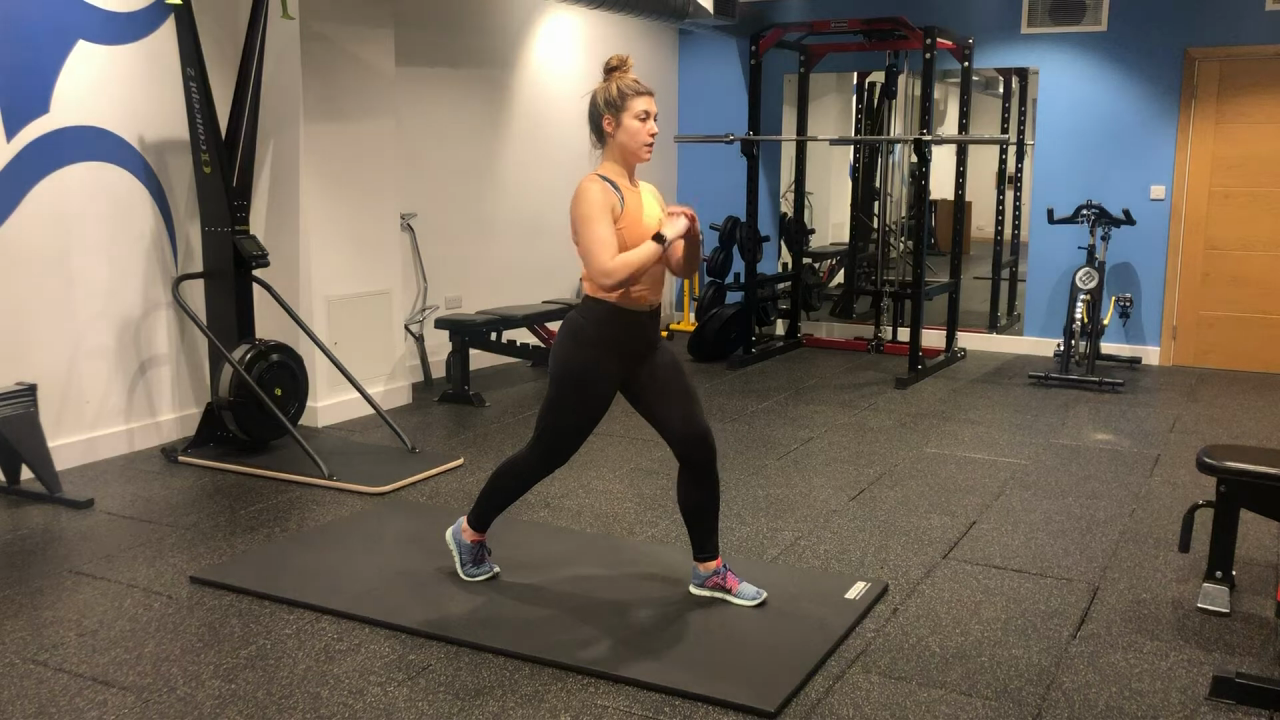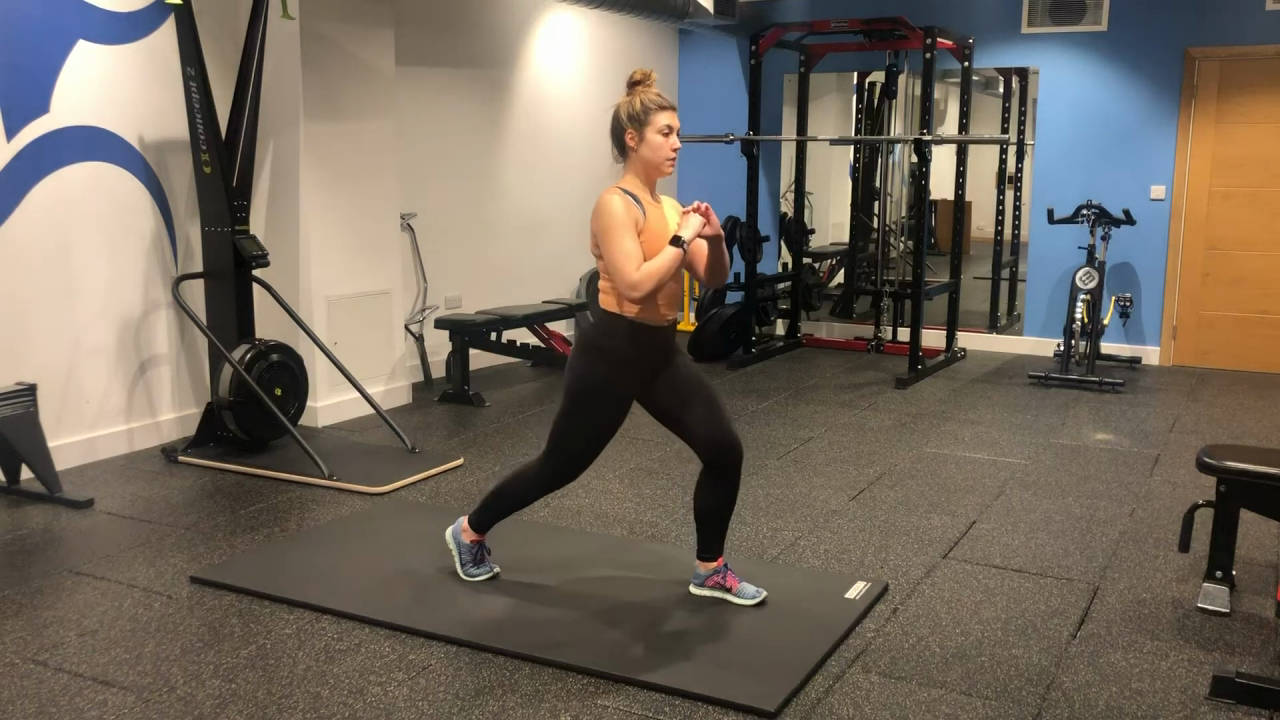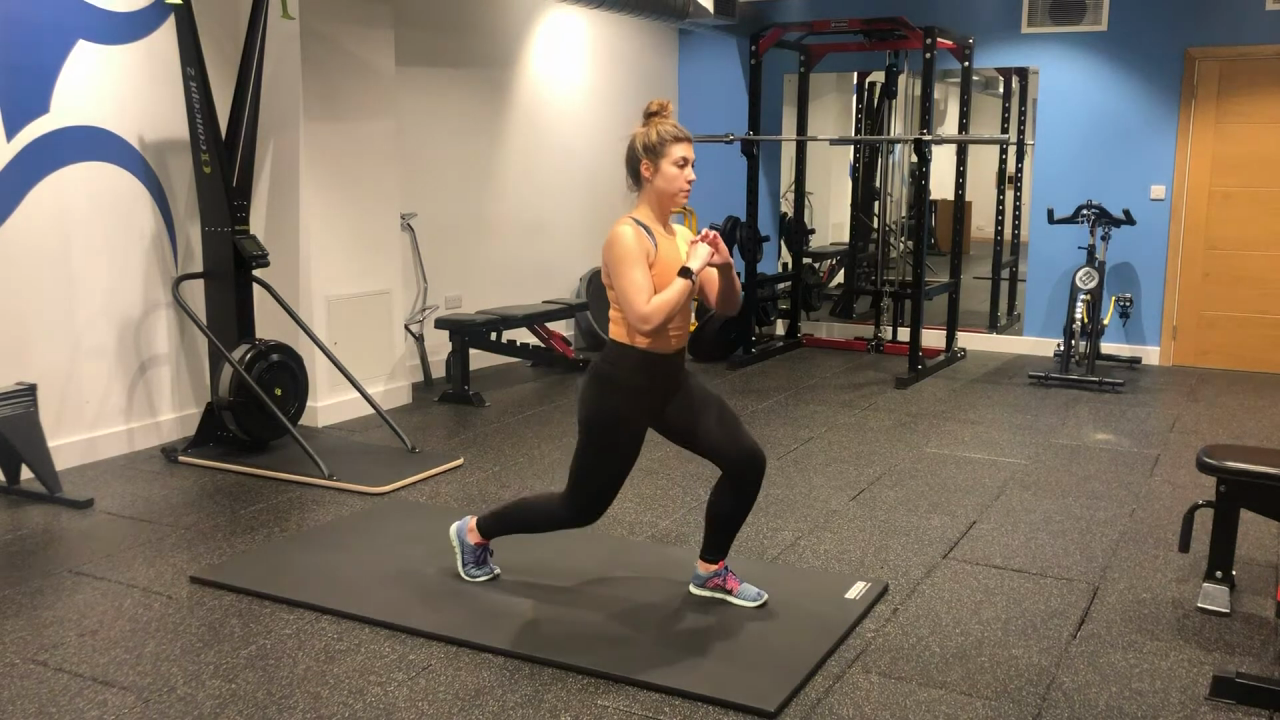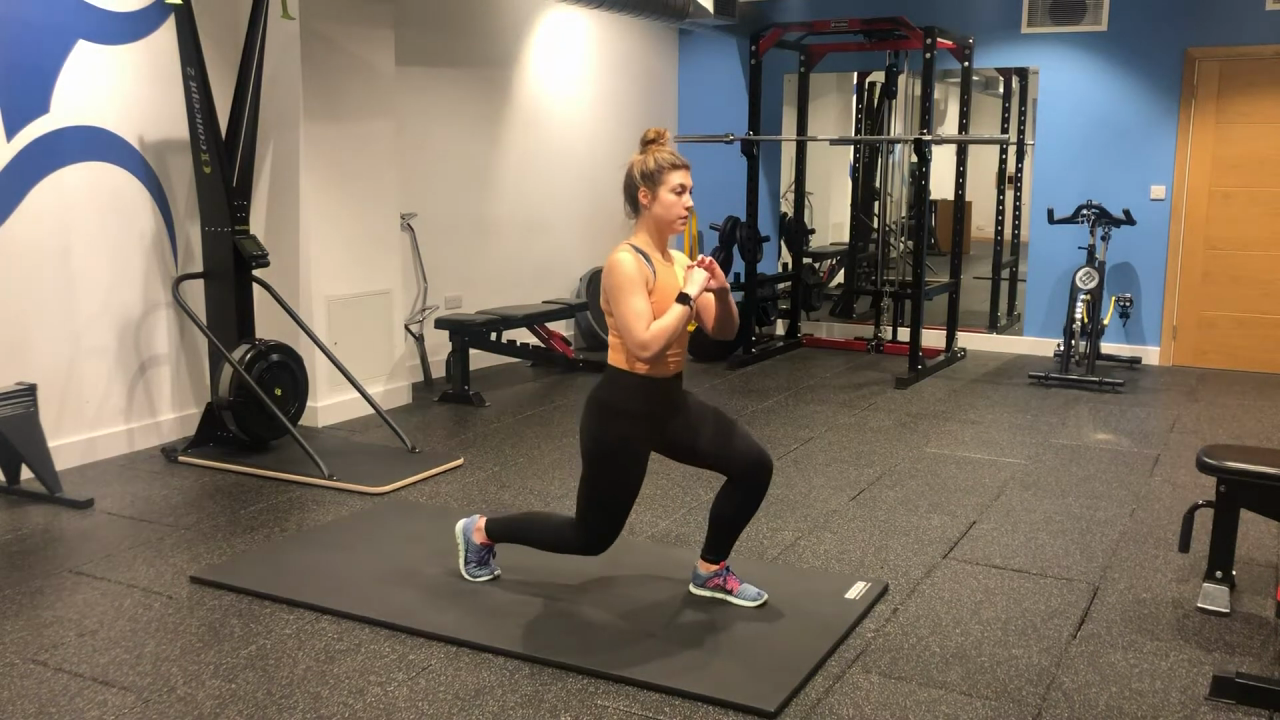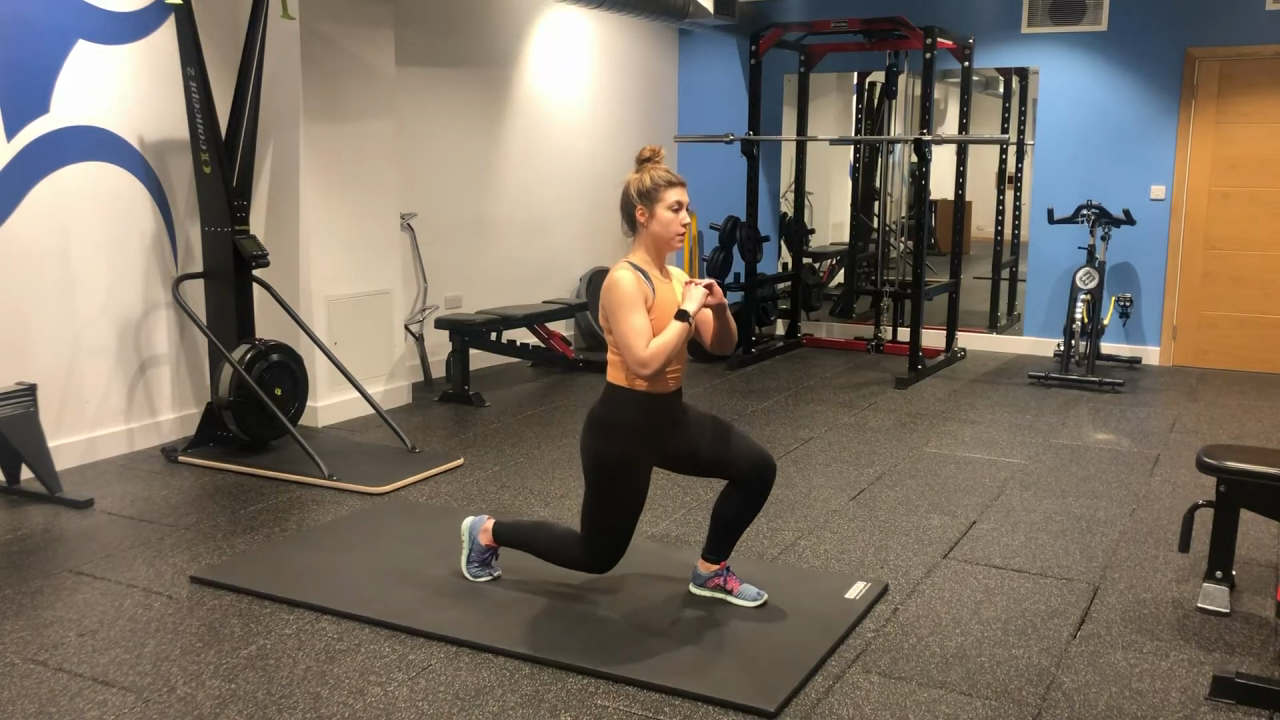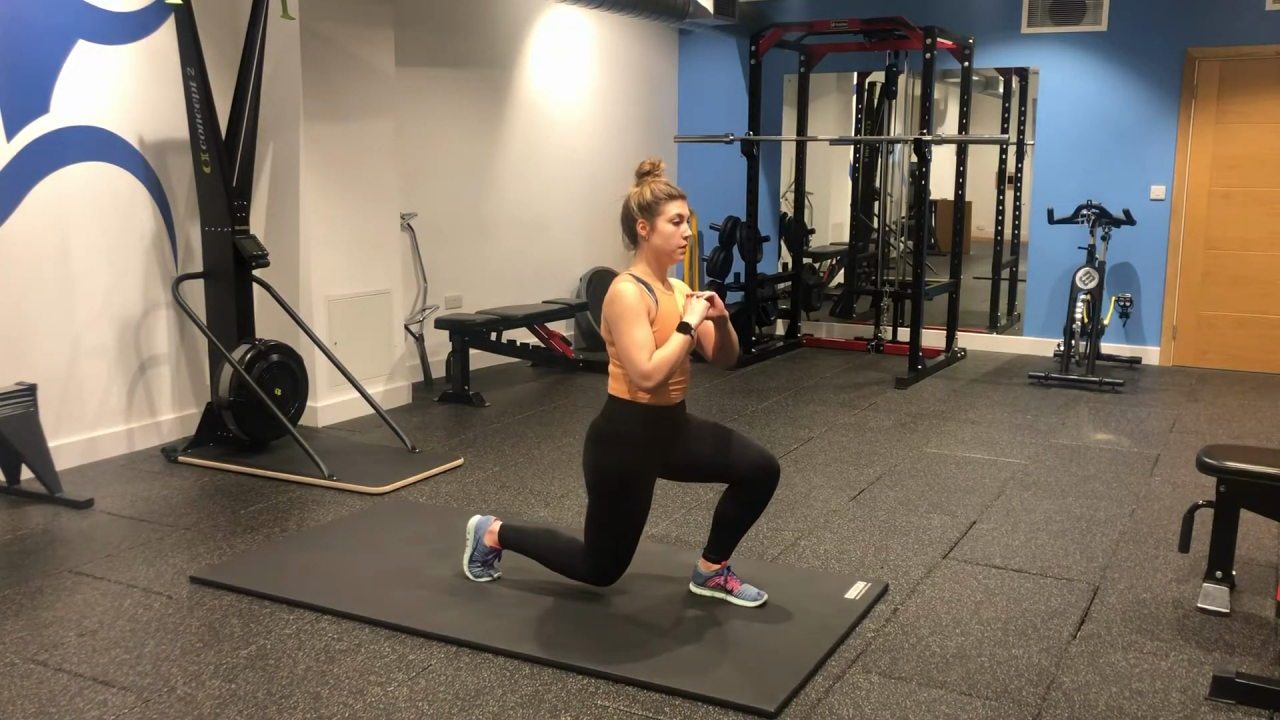
dt=0.5s
person 1, frame 1
left shoulder: (648, 192)
right shoulder: (595, 191)
left elbow: (683, 269)
right elbow: (608, 272)
left wrist: (689, 235)
right wrist: (663, 235)
left hip: (645, 339)
right hip: (594, 339)
left knee: (697, 446)
right knee: (547, 453)
left ankle: (709, 570)
right ankle: (469, 532)
person 1, frame 2
left shoulder: (669, 207)
right shoulder: (615, 205)
left elbow: (714, 280)
right elbow: (635, 285)
left wrist: (714, 239)
right wrist: (683, 238)
left hip: (662, 352)
right hip: (611, 352)
left knee: (725, 450)
right knee: (560, 467)
left ankle: (710, 570)
right ankle: (469, 532)
person 1, frame 3
left shoulder: (681, 235)
right shoulder: (627, 236)
left elbow: (728, 307)
right elbow: (645, 318)
left wrist: (723, 266)
right wrist: (691, 269)
left hip: (671, 378)
right hip: (623, 381)
left knee: (747, 461)
right knee: (583, 505)
left ankle: (710, 572)
right ankle: (475, 532)
person 1, frame 4
left shoulder: (678, 260)
right shoulder: (625, 263)
left elbow: (725, 331)
right elbow: (644, 345)
left wrist: (720, 291)
right wrist: (689, 294)
left hip: (670, 401)
right hip: (622, 407)
left knee: (754, 465)
right knee: (593, 535)
left ankle: (710, 572)
right ankle: (481, 531)
person 1, frame 5
left shoulder: (674, 277)
right shoulder: (624, 280)
left elbow: (723, 347)
right elbow: (644, 362)
left wrist: (719, 307)
right wrist: (687, 311)
left hip: (669, 415)
right hip: (622, 423)
left knee: (757, 468)
right knee: (598, 554)
left ankle: (710, 571)
right ankle: (487, 532)
person 1, frame 6
left shoulder: (677, 290)
right shoulder: (627, 294)
left elbow: (725, 359)
right elbow: (647, 376)
left wrist: (720, 319)
right wrist: (689, 324)
left hip: (672, 427)
right hip: (625, 436)
left knee: (761, 470)
right knee: (602, 568)
left ankle: (711, 570)
right ankle: (492, 533)
